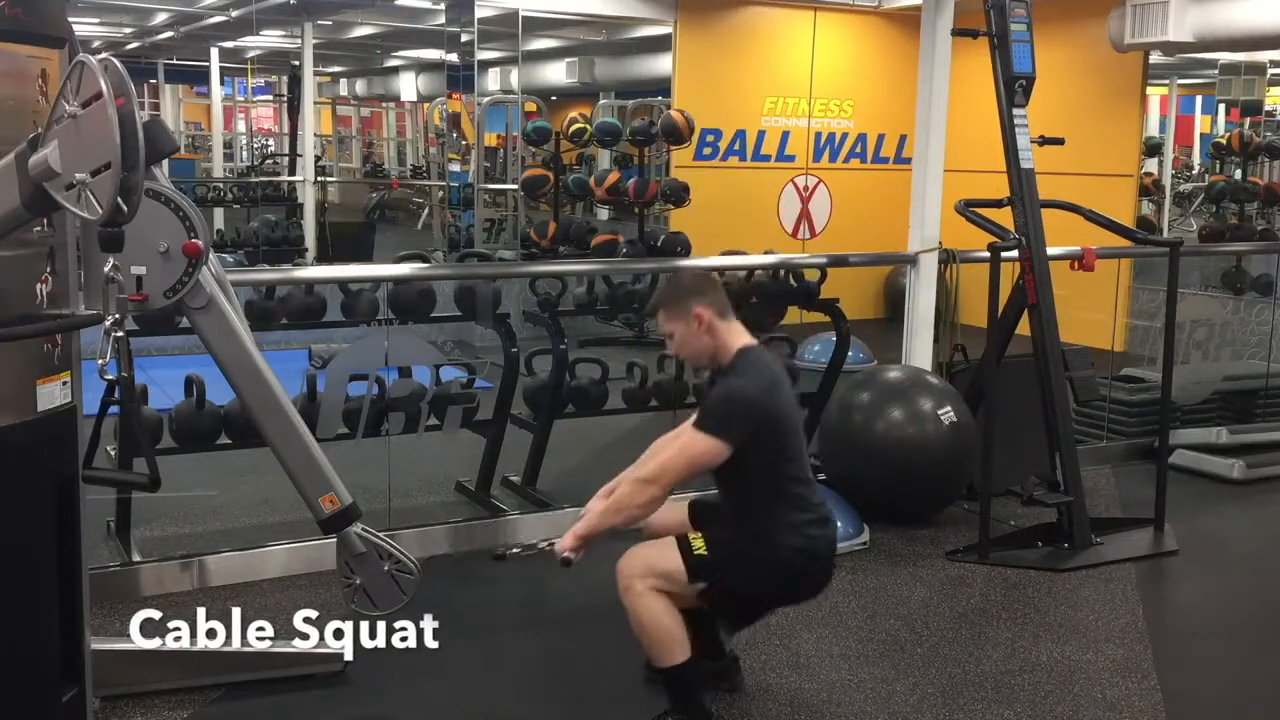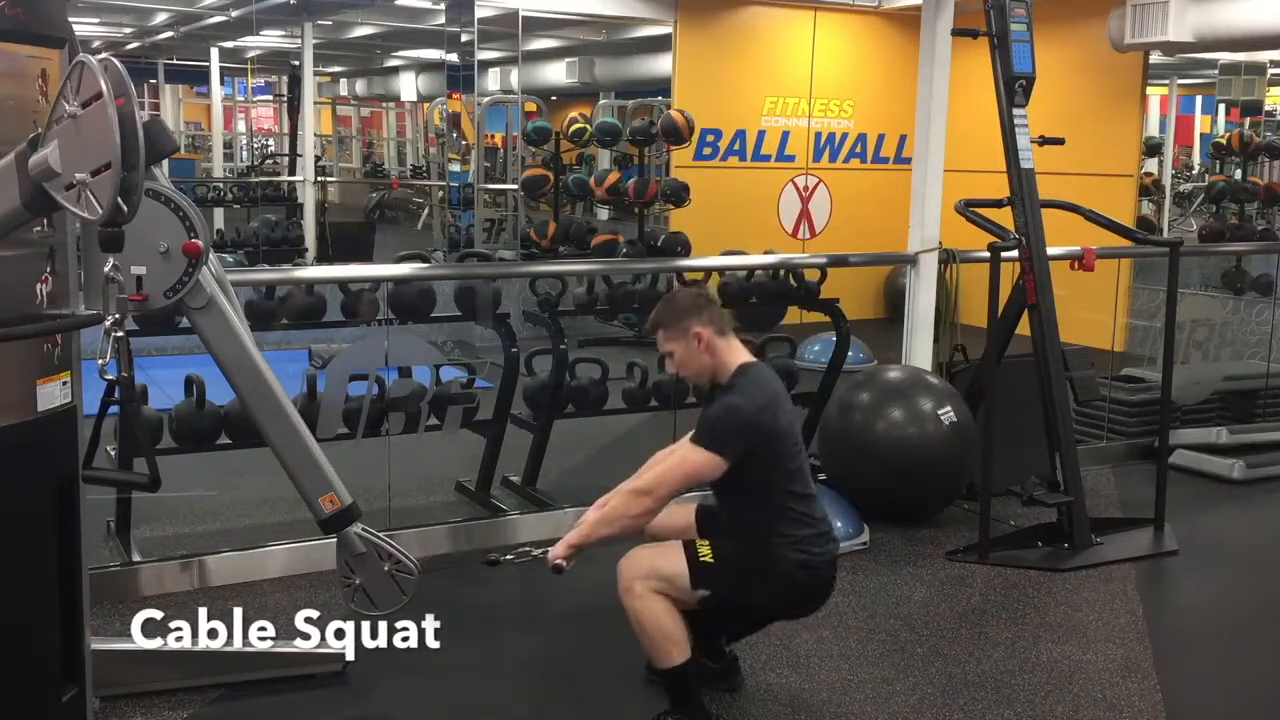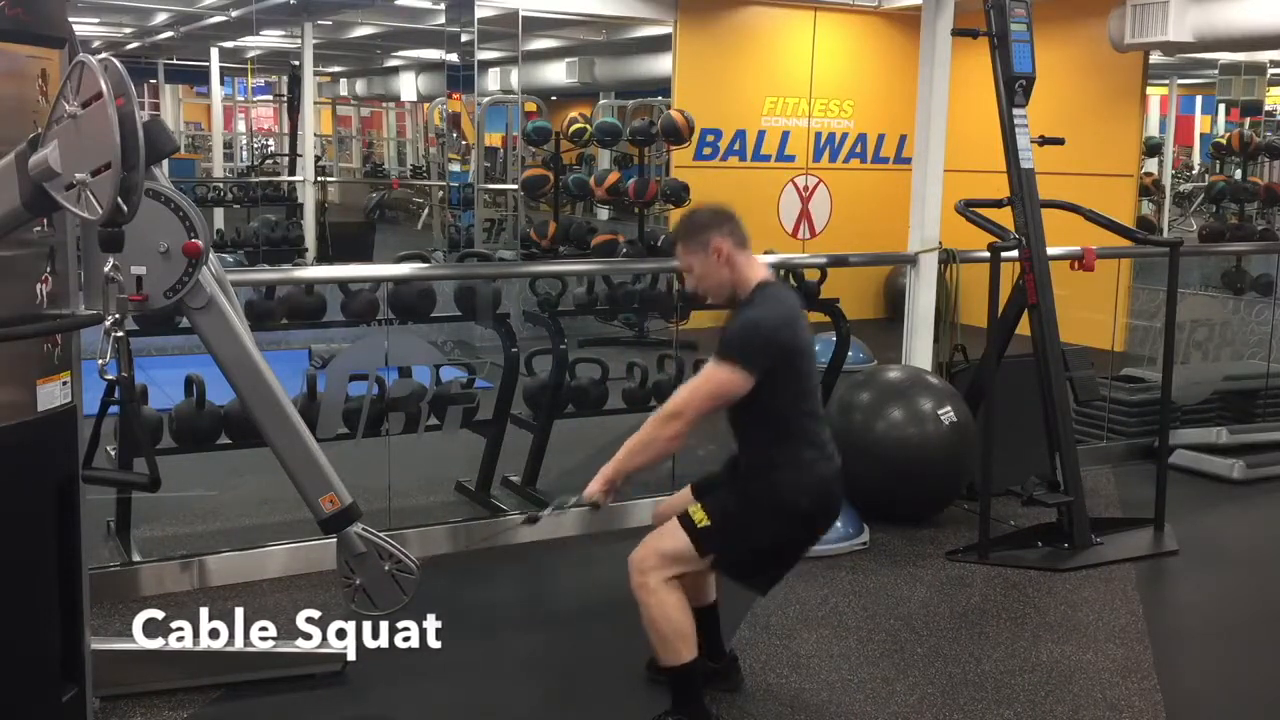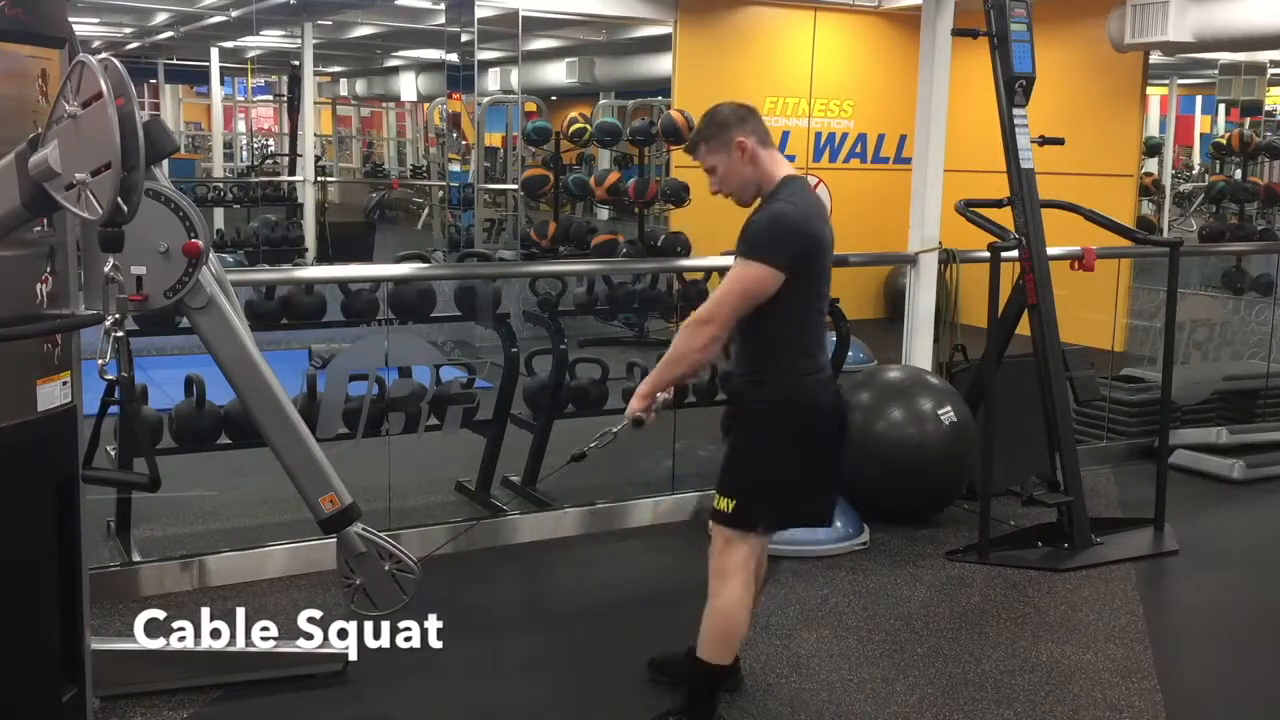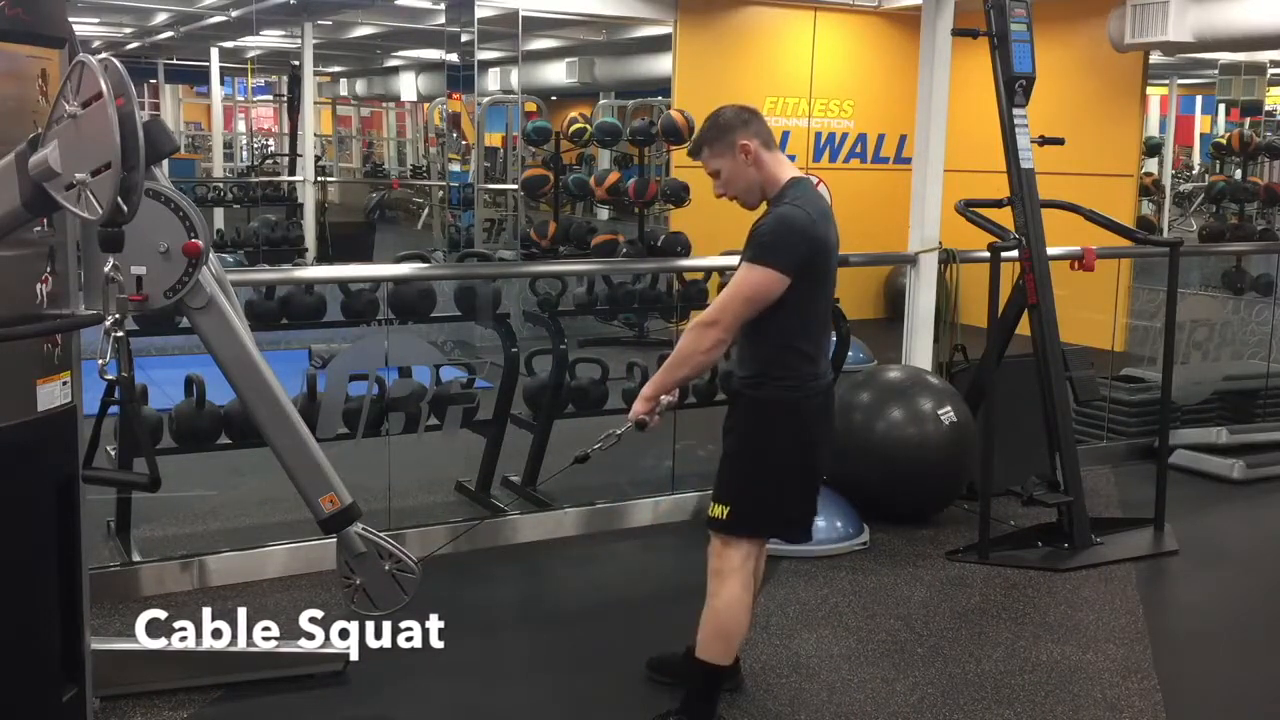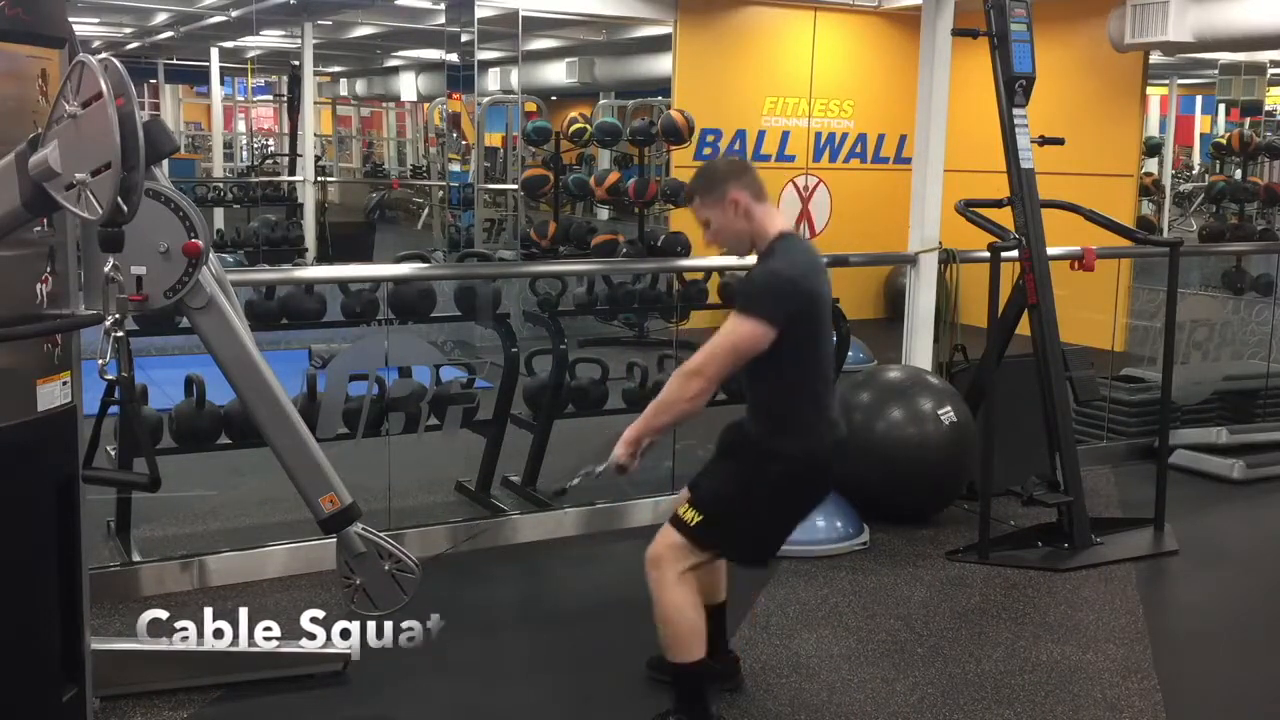
dt=0.3s
person 1, frame 1
left shoulder: (742, 392)
right shoulder: (747, 365)
left elbow: (656, 483)
right elbow: (677, 439)
left wrist: (583, 531)
right wrist: (610, 491)
left hip: (790, 551)
right hip: (772, 523)
left knee: (636, 572)
right knee: (660, 525)
right ankle: (712, 659)
person 1, frame 2
left shoulder: (742, 410)
right shoulder: (747, 383)
left elbow: (648, 496)
right elbow: (674, 455)
left wrist: (576, 539)
right wrist: (602, 505)
left hip: (791, 567)
right hip: (775, 537)
left knee: (636, 573)
right knee: (662, 527)
right ankle: (713, 660)
person 1, frame 3
left shoulder: (760, 324)
right shoulder: (767, 303)
left elbow: (680, 417)
right elbow: (695, 391)
left wrist: (609, 477)
right wrist: (623, 458)
left hip: (792, 490)
right hip: (781, 472)
left knee: (649, 565)
right knee: (671, 517)
right ankle: (711, 658)
person 1, frame 4
left shoulder: (781, 219)
right shoulder: (793, 204)
left elbow: (713, 321)
right elbow: (727, 316)
left wrist: (651, 387)
right wrist: (670, 376)
left hip: (782, 402)
right hip: (780, 393)
left knee: (733, 550)
right knee: (746, 539)
right ankle: (715, 658)
person 1, frame 5
left shoulder: (787, 223)
right shoulder: (800, 206)
left elbow: (717, 325)
right elbow: (734, 319)
left wrist: (654, 390)
right wrist: (671, 380)
left hip: (779, 405)
right hip: (780, 396)
left knee: (732, 553)
right knee: (746, 542)
right ankle: (716, 658)
person 1, frame 6
left shoulder: (779, 276)
right shoulder: (788, 257)
left elbow: (703, 373)
right elbow: (717, 361)
left wrist: (637, 433)
right wrist: (651, 420)
left hip: (790, 452)
right hip: (780, 434)
left knee: (665, 558)
right knee: (691, 518)
right ankle: (713, 654)
